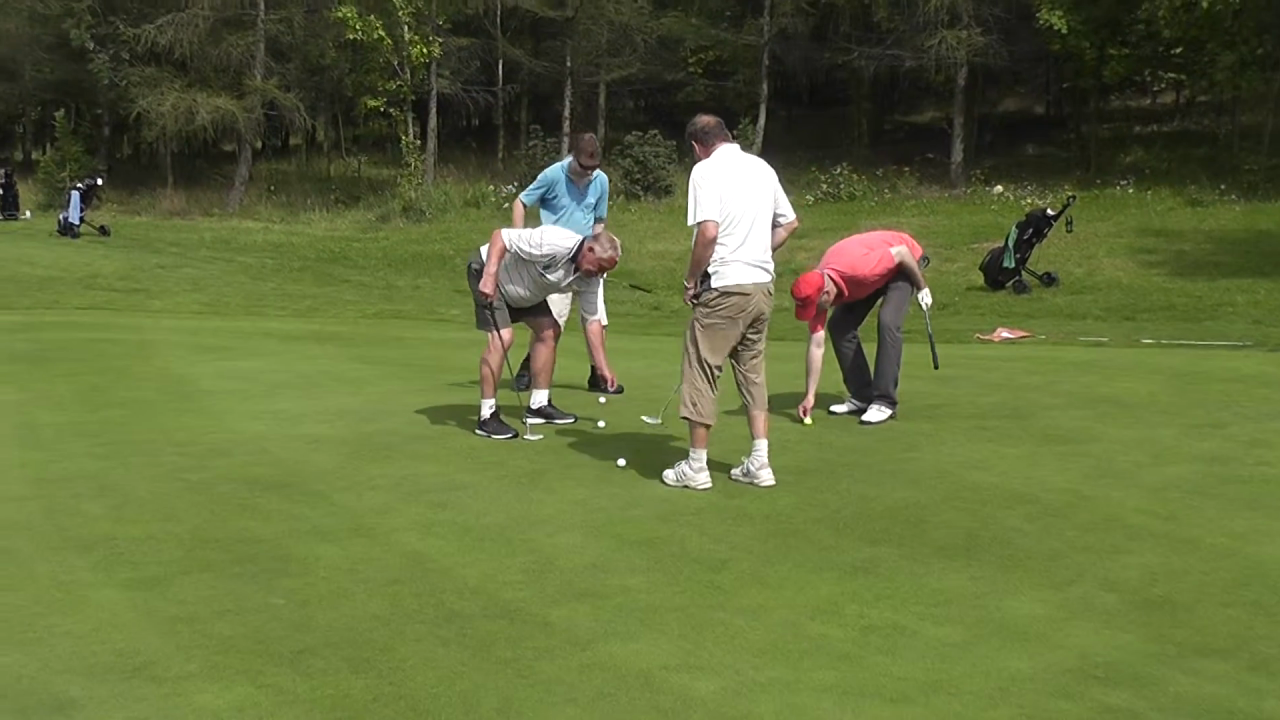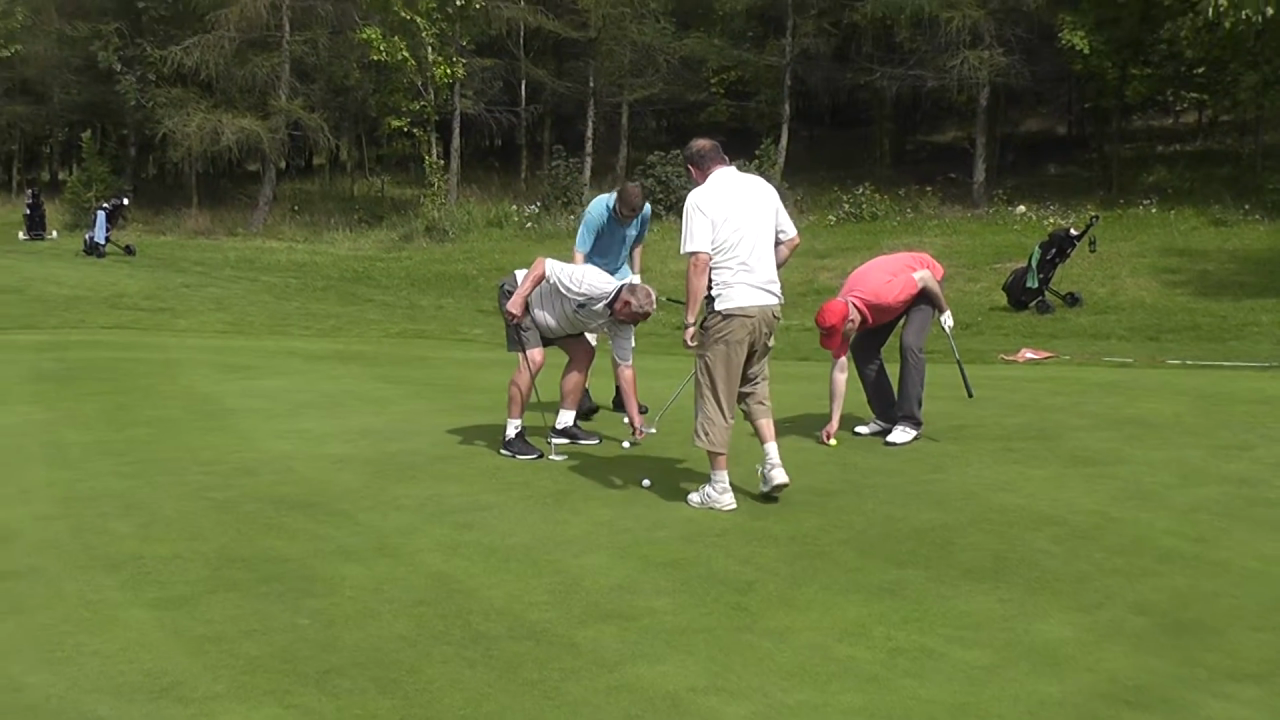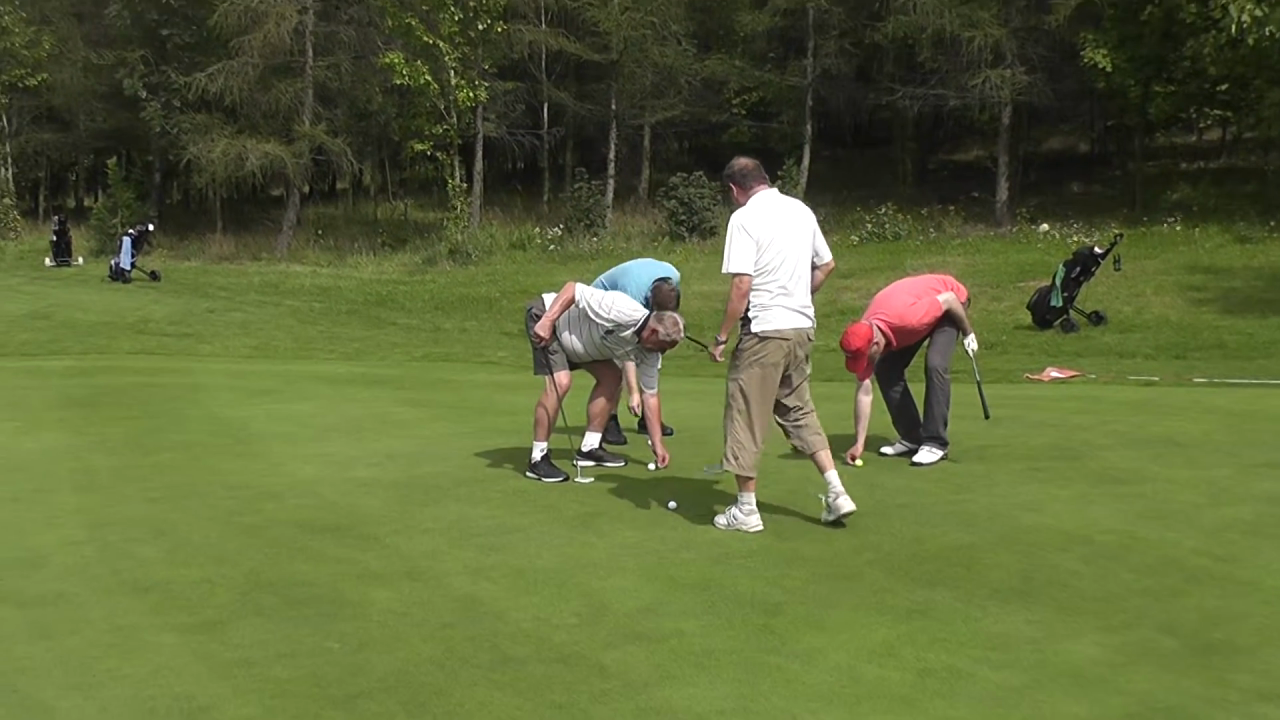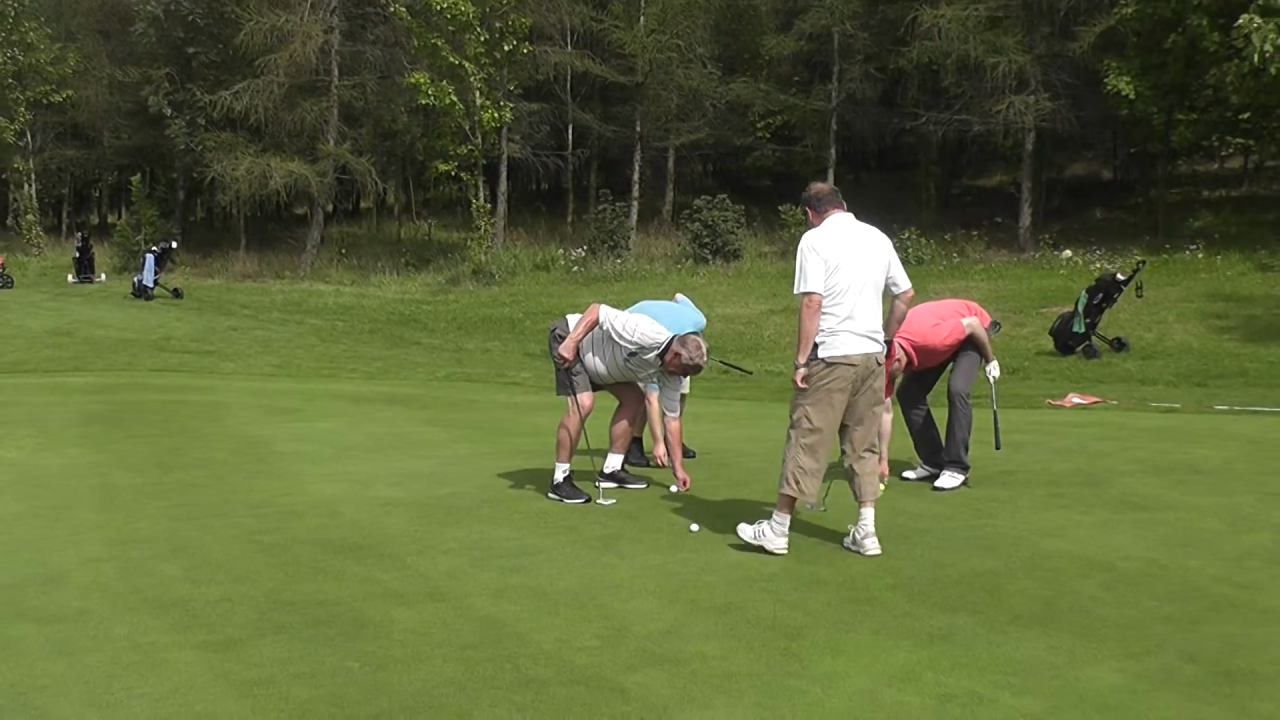
dt=0.4s
person 1, frame 1
left shoulder: (706, 169)
right shoulder: (762, 167)
left elbow: (708, 232)
right elbow: (789, 223)
left wrist: (691, 279)
left hip: (724, 287)
right hip: (761, 284)
left knee: (701, 372)
right knee: (752, 370)
left ankle: (697, 466)
right ankle: (759, 462)
person 1, frame 2
left shoulder: (701, 197)
right shoulder: (761, 186)
left elbow: (699, 262)
right elbow: (790, 240)
left wrist: (690, 319)
left hip: (730, 308)
right hip: (768, 303)
left knee: (716, 395)
right knee: (754, 385)
left ankle: (719, 488)
right ankle: (772, 462)
person 1, frame 3
left shoulder: (745, 217)
right shoulder: (801, 209)
left elbow: (742, 284)
right elbow: (825, 265)
left wrist: (721, 337)
left hip: (765, 330)
right hip: (802, 327)
left knee: (746, 417)
right knee: (800, 411)
left ankle: (745, 509)
right ankle: (836, 492)
person 1, frame 4
left shoulder: (815, 239)
right shoulder: (877, 237)
left elbow: (812, 304)
right elbow: (906, 295)
left wrist: (801, 360)
left hip: (832, 356)
right hip: (872, 354)
left knee: (807, 440)
right knee: (863, 443)
left ankle: (777, 529)
right ankle: (866, 531)
person 2, frame 1
left shoulder: (601, 181)
right shoulder: (552, 176)
right elbow: (519, 204)
left knee: (597, 319)
left ankle: (597, 375)
right ankle: (527, 366)
person 2, frame 2
left shoulder: (645, 211)
right shoulder: (597, 211)
right elbow: (579, 254)
left wrist: (635, 276)
left hip: (621, 276)
right knee: (586, 334)
left ankle: (621, 395)
right ankle: (582, 393)
person 2, frame 3
left shoulder: (673, 277)
right shoulder: (635, 292)
right wrist: (633, 392)
left hip: (639, 304)
left ankle: (647, 417)
right ankle: (610, 422)
person 2, frame 4
left shoulder: (699, 322)
left elbow: (679, 297)
right elbow: (652, 399)
right wrist: (658, 443)
left knee: (682, 383)
right knee: (644, 388)
right ankle: (634, 444)
person 3, frame 1
left shoulder: (589, 276)
right shoulder: (553, 242)
left elbow: (592, 320)
right elbow: (500, 236)
left wrist: (602, 366)
right wrist: (489, 277)
right hip: (486, 271)
left knee: (550, 332)
right knee: (502, 338)
left ankle: (538, 405)
right ankle: (486, 416)
person 3, frame 2
left shoulder: (621, 323)
right shoulder: (594, 284)
left elbow: (624, 366)
right elbow: (542, 264)
left wrist: (633, 414)
right wrist: (518, 298)
right hip: (518, 292)
left knee: (584, 354)
right knee: (534, 359)
left ankle: (564, 425)
right ankle: (512, 436)
person 3, frame 3
left shoulder: (647, 351)
right shoulder: (622, 311)
left elbow: (650, 394)
right elbow: (572, 288)
left wrist: (657, 444)
right wrist: (546, 321)
right hip: (544, 316)
left knee: (611, 377)
right knee: (561, 382)
left ankle: (589, 448)
right ankle: (538, 458)
person 3, frame 4
left shoulder: (670, 374)
right shoulder: (646, 333)
left elbow: (672, 418)
right elbow: (597, 309)
left wrist: (678, 467)
right wrist: (571, 342)
right hip: (569, 336)
left knee: (634, 399)
right knee: (583, 403)
left ankle: (611, 470)
right ankle: (560, 480)
person 4, frame 1
left shoulder: (858, 269)
right shoulder: (817, 289)
left elbow: (901, 251)
right elbow: (816, 345)
left wrist: (922, 288)
right wrist: (810, 395)
left hip: (901, 264)
right hip: (871, 276)
left knee: (888, 322)
right knee: (839, 327)
left ankle: (884, 402)
right ankle: (862, 396)
person 4, frame 2
left shoulder: (882, 296)
right shoulder: (840, 313)
left elbow: (924, 276)
right elbow: (839, 369)
left wrist: (944, 310)
right wrist: (834, 421)
left hip: (924, 281)
right hip: (894, 277)
left knee: (910, 344)
right knee: (862, 348)
left ankle: (909, 423)
right ankle: (886, 417)
person 4, frame 3
left shoulder: (906, 318)
right shoulder: (864, 336)
left elbow: (949, 299)
right elbow: (864, 392)
left wrist: (968, 333)
right wrist: (859, 443)
left hip: (949, 302)
right hip: (920, 299)
left knee: (935, 364)
right knee: (885, 370)
left ankle: (935, 443)
right ankle: (912, 437)
person 4, frame 4
left shoulder: (928, 338)
right shoulder: (887, 356)
left elbow: (972, 323)
right elbow: (886, 410)
left wrist: (990, 360)
left hip: (971, 330)
right hip: (945, 327)
left knee: (958, 389)
right knee: (908, 394)
left ankle: (956, 467)
right ankle: (933, 462)
